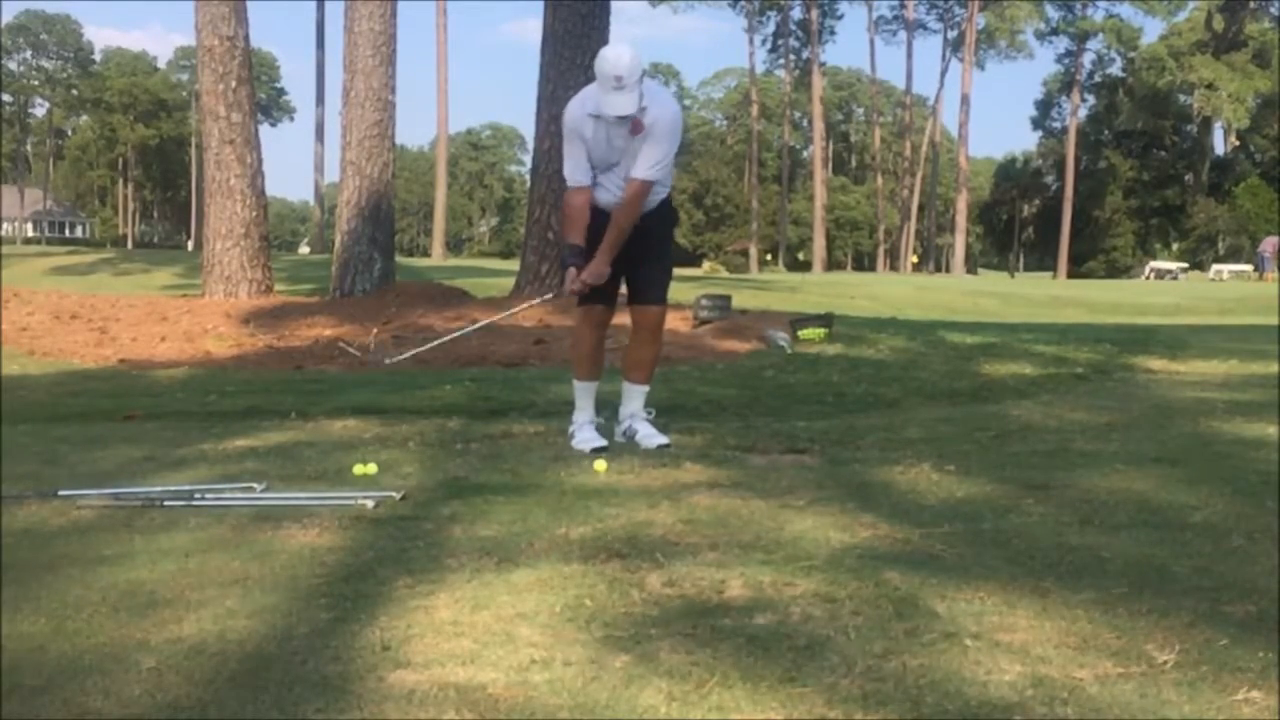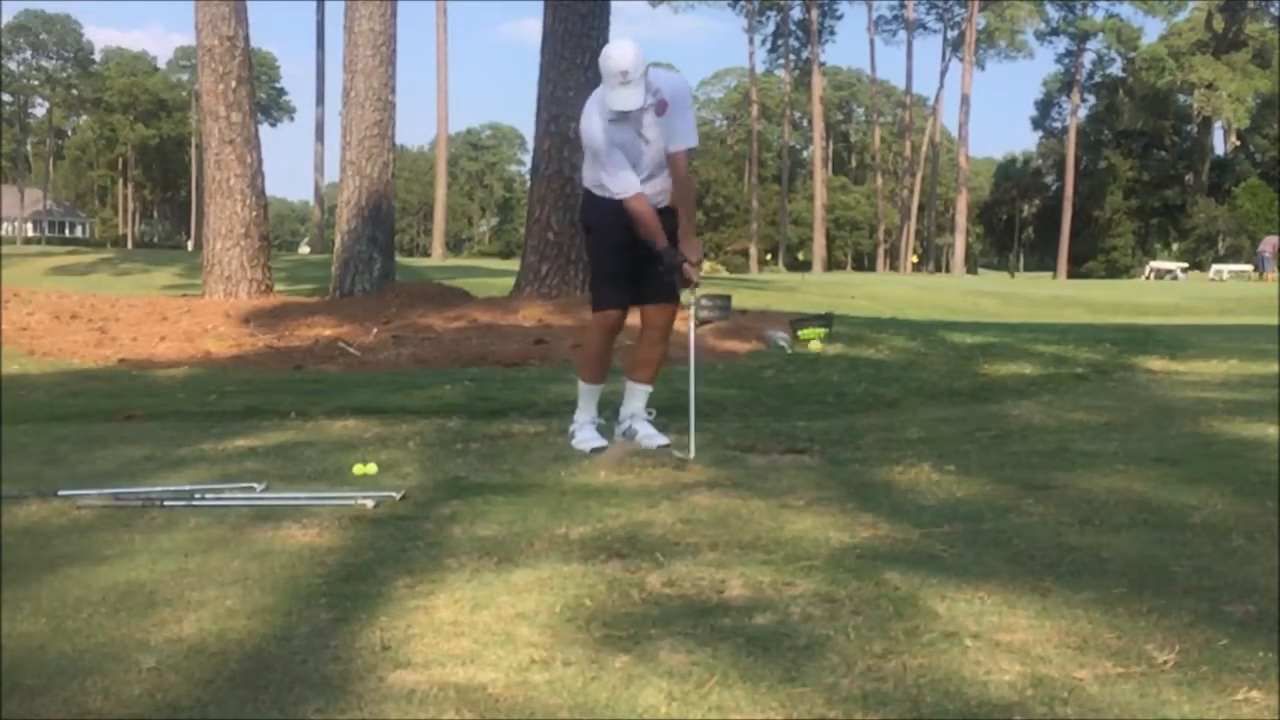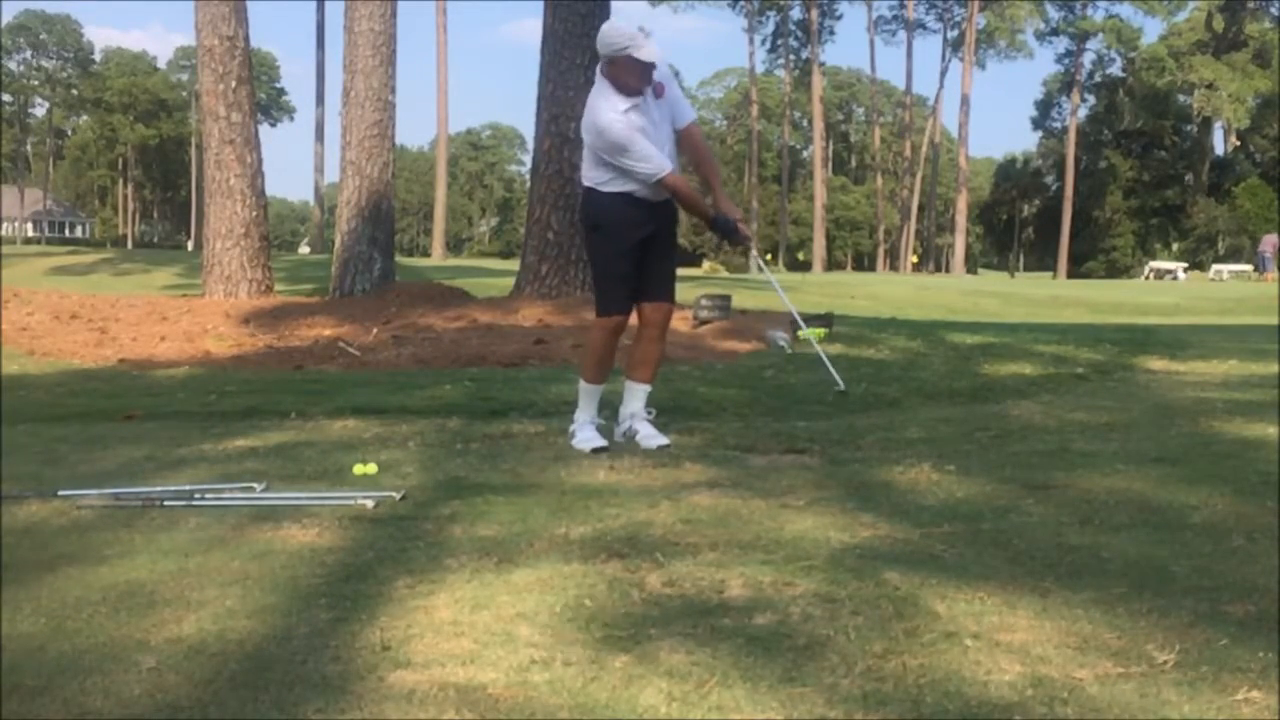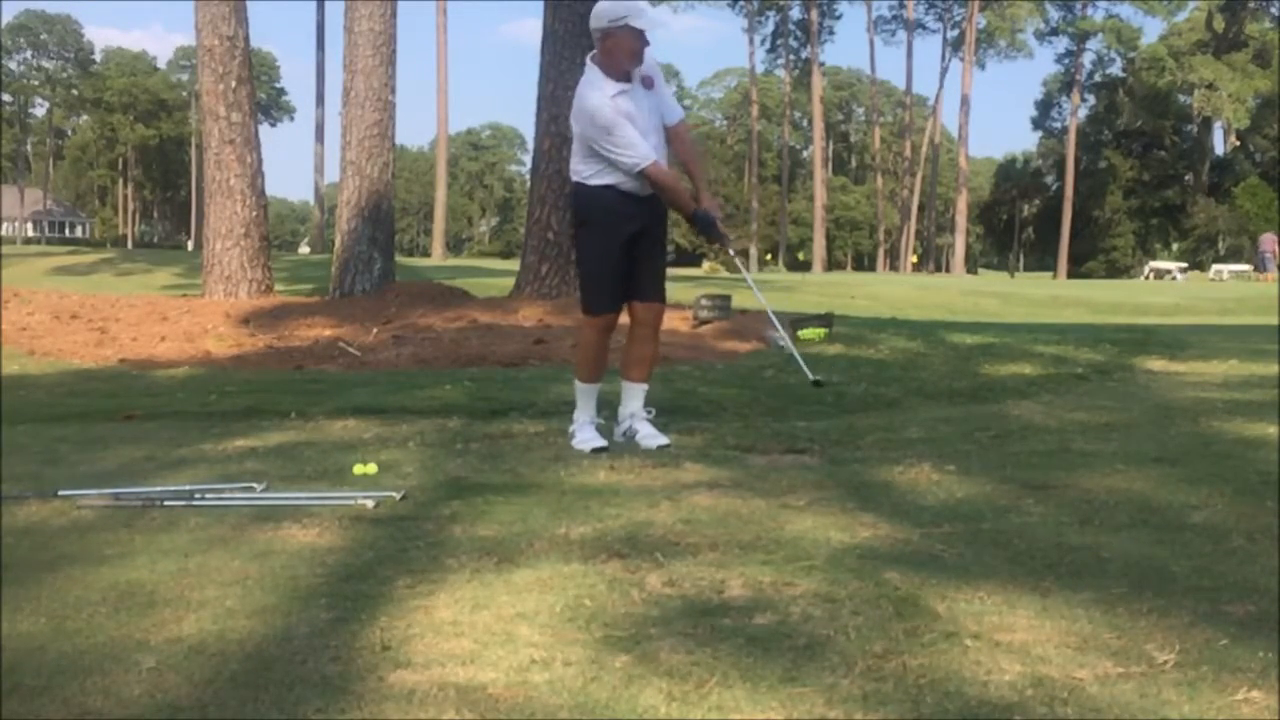
dt=0.5s
person 1, frame 1
left shoulder: (664, 113)
right shoulder: (578, 112)
left elbow: (636, 193)
right elbow: (578, 189)
left wrist: (603, 260)
right wrist: (573, 253)
left hip: (650, 218)
right hip: (598, 215)
left knee: (651, 317)
right knee: (593, 313)
left ankle: (632, 416)
right ankle: (583, 419)
person 1, frame 2
left shoulder: (673, 88)
right shoulder: (596, 122)
left elbow: (681, 166)
right elbow: (632, 199)
left wrist: (688, 238)
right wrist: (669, 257)
left hip: (664, 209)
right hip: (613, 213)
left knee: (661, 315)
right knee: (609, 315)
left ankle: (633, 415)
right ankle: (584, 418)
person 1, frame 3
left shoulder: (657, 75)
right shoulder: (607, 119)
left elbow: (690, 136)
right elbow: (671, 179)
left wrist: (722, 198)
right wrist: (716, 222)
left hip: (657, 208)
right hip: (613, 212)
left knee: (658, 315)
right knee: (612, 317)
left ankle: (633, 416)
right ankle: (584, 419)
person 1, frame 4
left shoulder: (647, 70)
right shoulder: (595, 101)
left elbow: (678, 134)
right elbow: (652, 171)
left wrist: (705, 195)
right wrist: (696, 217)
left hip: (647, 205)
right hip: (603, 208)
left knee: (649, 314)
right knee: (601, 317)
left ankle: (632, 416)
right ankle: (583, 420)
